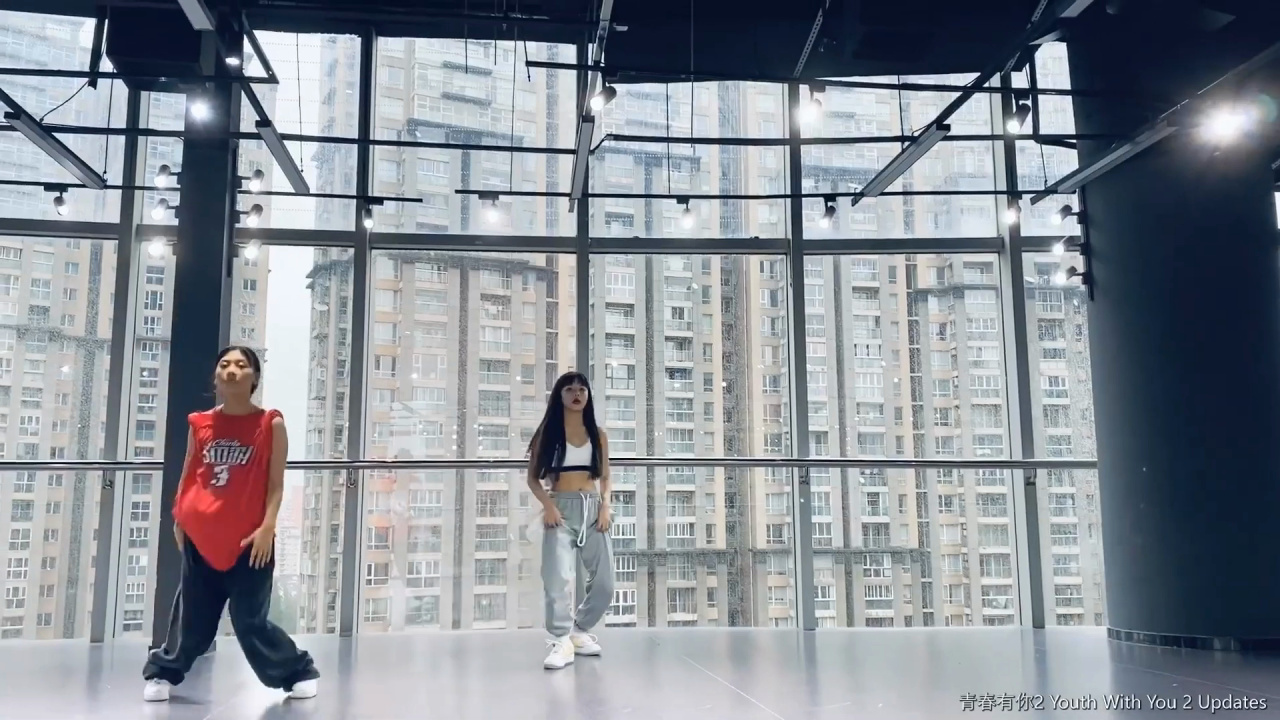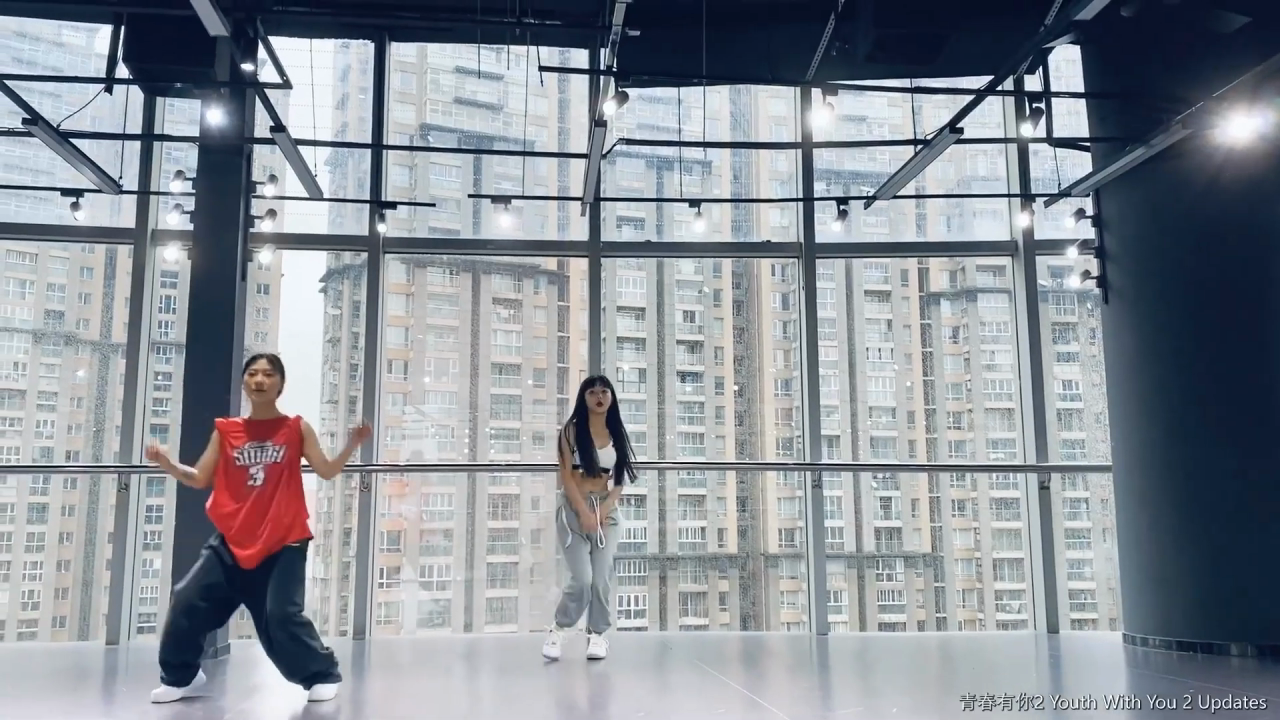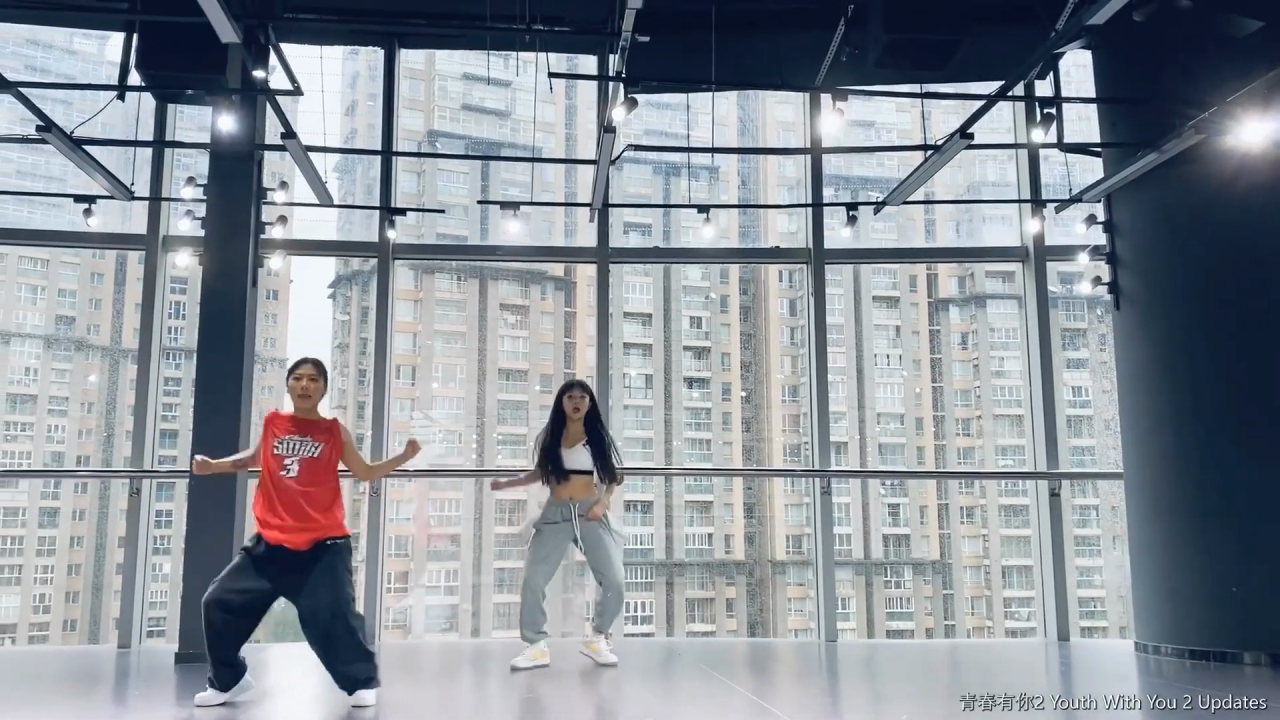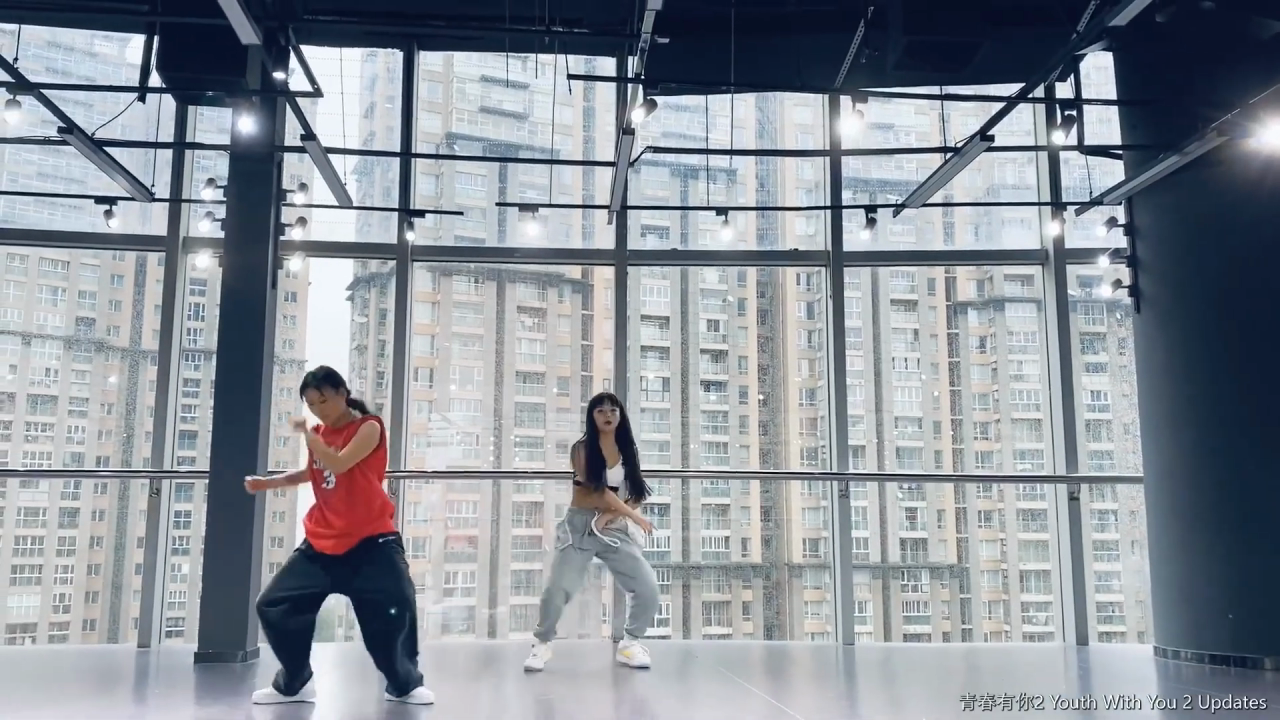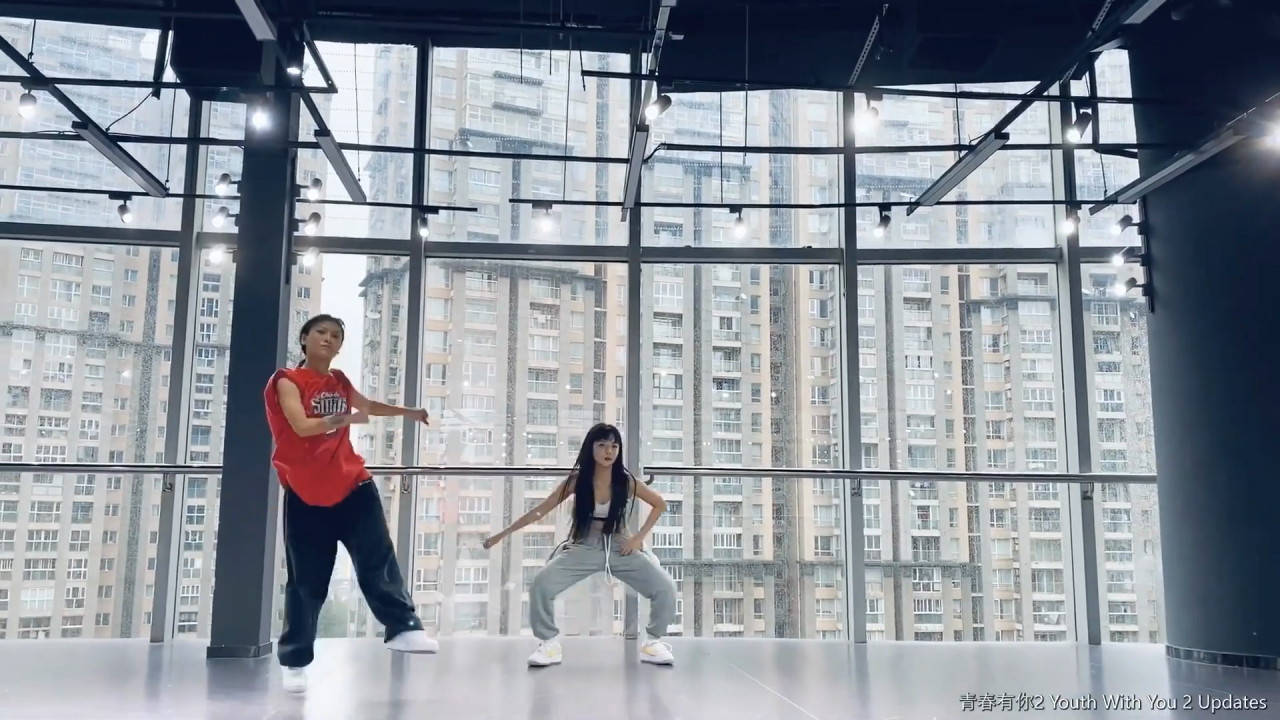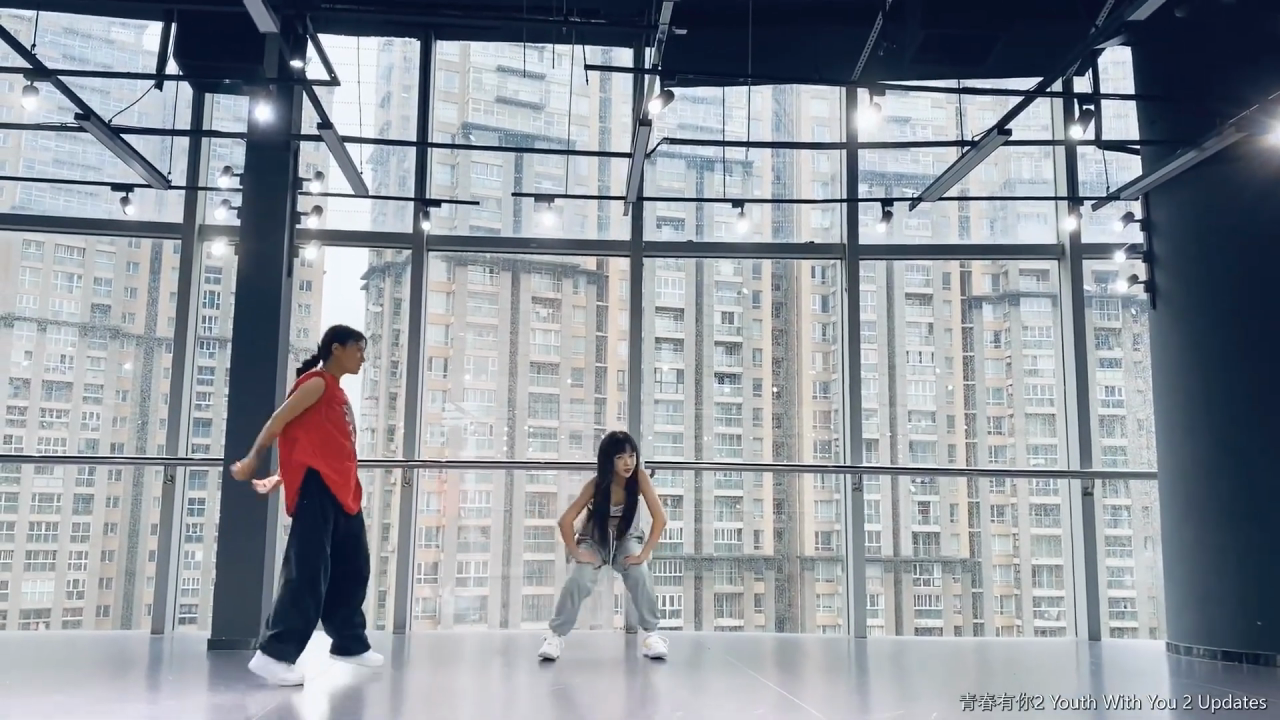
dt=0.5s
person 1, frame 1
left shoulder: (271, 424)
right shoulder: (198, 423)
left elbow: (274, 479)
right elbow: (187, 475)
left wrist: (264, 531)
right wrist: (178, 520)
left hip: (248, 540)
right hip: (201, 538)
left knee: (251, 624)
right knee: (193, 623)
left ankle: (299, 674)
right ankle: (161, 674)
person 1, frame 2
left shoulder: (297, 428)
right shoulder: (225, 430)
left elbow: (328, 471)
right elbow: (199, 478)
left wrist: (352, 444)
right wrist: (167, 464)
left hip: (283, 543)
right hip: (231, 540)
left knee: (282, 615)
right knee: (187, 604)
left ankle: (322, 677)
right ankle: (180, 676)
person 1, frame 3
left shoulder: (335, 431)
right shoulder: (273, 423)
left elbow: (367, 472)
left wrist: (402, 457)
right wrist: (215, 466)
left hip: (323, 539)
right hip: (271, 537)
left knee: (333, 611)
right knee: (220, 601)
left ankle: (362, 682)
right ankle: (227, 680)
person 1, frame 4
left shoulder: (369, 427)
right shoulder: (320, 432)
left elbow: (337, 463)
left wrist: (309, 435)
right wrist: (268, 482)
left hip: (371, 538)
right hip: (322, 541)
left knee: (395, 603)
right knee: (274, 604)
left ankle: (405, 683)
right ankle: (294, 683)
person 1, frame 5
left shoulder: (339, 380)
right shoulder: (286, 382)
left elbow: (360, 406)
right elbow: (301, 426)
left wrist: (406, 412)
right wrist: (350, 417)
left hip: (350, 480)
right hip: (304, 488)
left knee: (375, 553)
right knee: (306, 576)
left ankle: (402, 627)
right ankle: (294, 661)
person 1, frame 6
left shoulder: (333, 390)
right shoulder: (318, 382)
right elbow: (280, 419)
left wrist: (280, 476)
right wrist: (252, 460)
left hip: (341, 490)
right hip: (318, 485)
left knee: (353, 568)
right knee: (310, 572)
left ankle: (350, 644)
right ankle: (274, 654)
person 2, frame 1
left shoulder: (596, 433)
right shoulder: (547, 431)
left elbow: (604, 475)
right elbow: (532, 475)
left wrist: (605, 506)
right wrist: (546, 506)
left hip: (591, 509)
right hip: (560, 509)
left knee: (604, 584)
right knee: (558, 577)
left ankle: (579, 631)
right ankle: (560, 642)
person 2, frame 2
left shoulder: (616, 434)
right shoulder: (572, 430)
left elbow: (619, 477)
right elbow: (566, 476)
left wrist: (608, 502)
right wrist: (583, 511)
left hip: (604, 510)
right hip: (574, 509)
left knee: (601, 580)
right knee: (583, 579)
left ankle: (597, 635)
right ankle: (559, 628)
person 2, frame 3
left shoulder: (600, 438)
right shoulder: (550, 436)
left elbow: (613, 478)
left wrist: (603, 504)
right wrist: (508, 484)
left hip: (591, 515)
right hip: (555, 516)
left knee: (614, 580)
right knee: (532, 581)
left ankle: (598, 639)
right ankle: (536, 646)
person 2, frame 4
left shoulder: (628, 451)
right shoulder: (582, 450)
left elbow: (637, 495)
right elbow: (599, 489)
left wrist: (613, 515)
right wrist: (635, 517)
left hip: (613, 527)
right hip: (578, 525)
left knee: (648, 586)
right knee: (558, 587)
left ankle: (631, 644)
right ankle: (542, 644)
person 2, frame 5
left shoulder: (627, 481)
right shoulder: (577, 480)
left elbow: (659, 504)
right elbow: (542, 509)
left wrist: (640, 537)
right wrist: (503, 534)
left hip: (620, 548)
right hip: (585, 546)
left knee: (665, 587)
right knee: (541, 585)
left ankle: (653, 642)
right ankle: (549, 645)
person 2, frame 6
left shoulder: (640, 478)
right shoulder: (597, 484)
left elbow: (660, 518)
right elbow: (565, 520)
left wrist: (644, 553)
right wrist: (576, 552)
left hip: (625, 537)
right hip: (594, 538)
left knee: (639, 577)
right knee: (580, 581)
left ankle: (651, 635)
right ankle: (556, 636)
